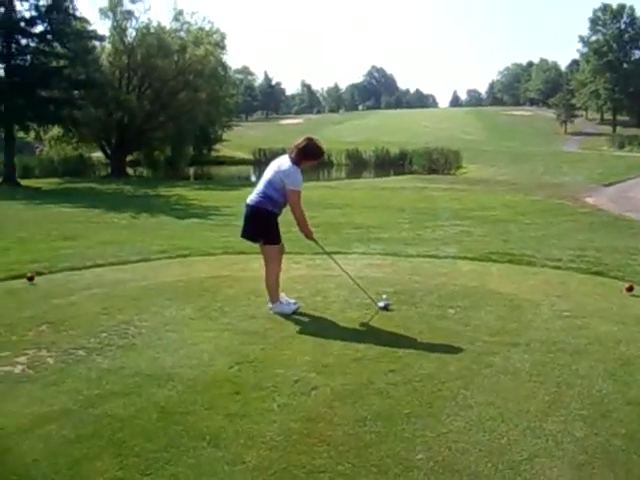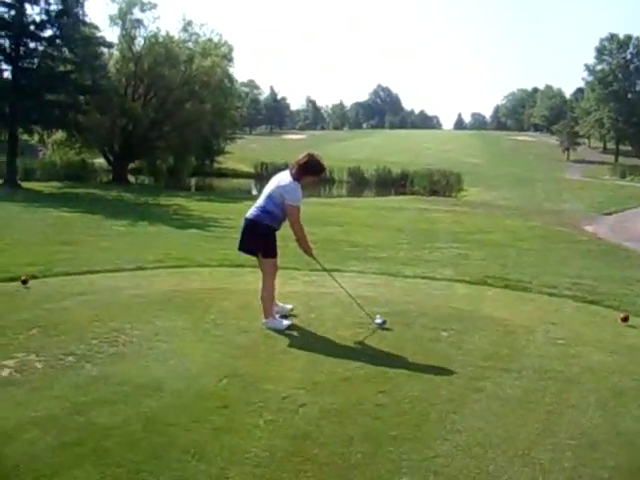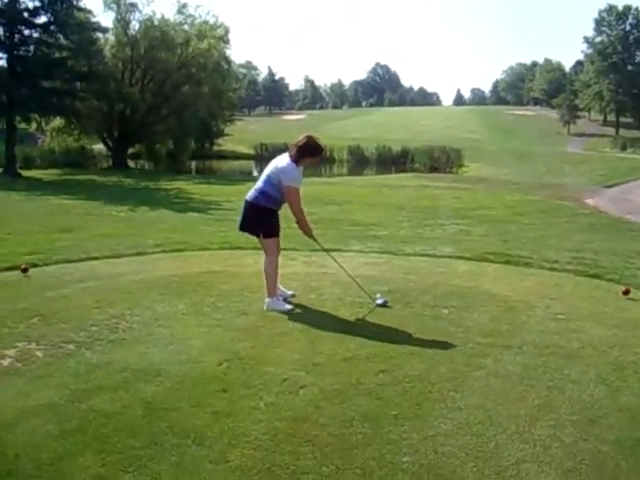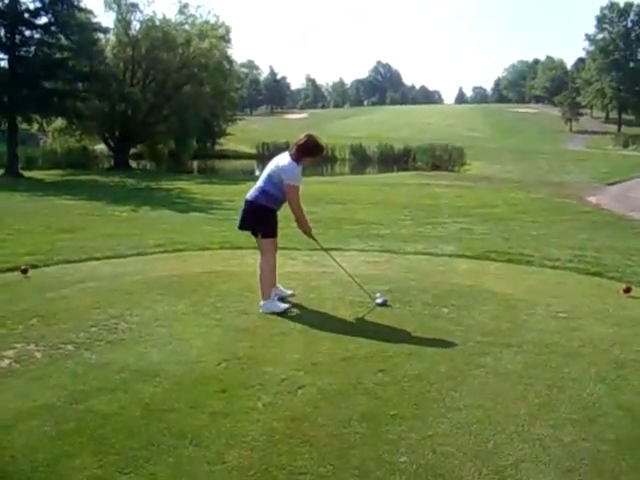
dt=0.3s
person 1, frame 1
left shoulder: (284, 160)
right shoulder: (293, 173)
left elbow: (291, 203)
right elbow: (295, 206)
left wrist: (302, 225)
right wrist: (306, 229)
left hip: (259, 209)
right hip: (263, 213)
left knee: (277, 254)
right knee: (272, 260)
left ankle: (275, 295)
right ankle: (275, 303)
person 1, frame 2
left shoulder: (286, 176)
right shoulder: (292, 188)
left elbow: (290, 218)
right elbow: (295, 222)
left wrist: (301, 240)
right wrist: (305, 244)
left hip: (259, 224)
right hip: (261, 227)
left knee: (271, 269)
right knee: (269, 273)
left ankle: (271, 305)
right ankle: (269, 318)
person 1, frame 3
left shoulder: (291, 162)
right shoulder: (289, 169)
left elbow: (294, 199)
right elbow: (293, 202)
left wrist: (301, 222)
right wrist: (305, 225)
left hip: (266, 207)
right hip: (260, 208)
left knee: (273, 251)
right knee: (272, 253)
left ankle: (274, 289)
right ankle: (272, 299)
person 1, frame 4
left shoulder: (290, 160)
right shoulder: (290, 167)
left elbow: (293, 198)
right elbow: (293, 201)
left wrist: (301, 220)
right wrist: (304, 224)
left hip: (264, 206)
right hip: (260, 207)
left knee: (271, 250)
right knee: (268, 254)
left ankle: (273, 288)
right ankle: (267, 301)
